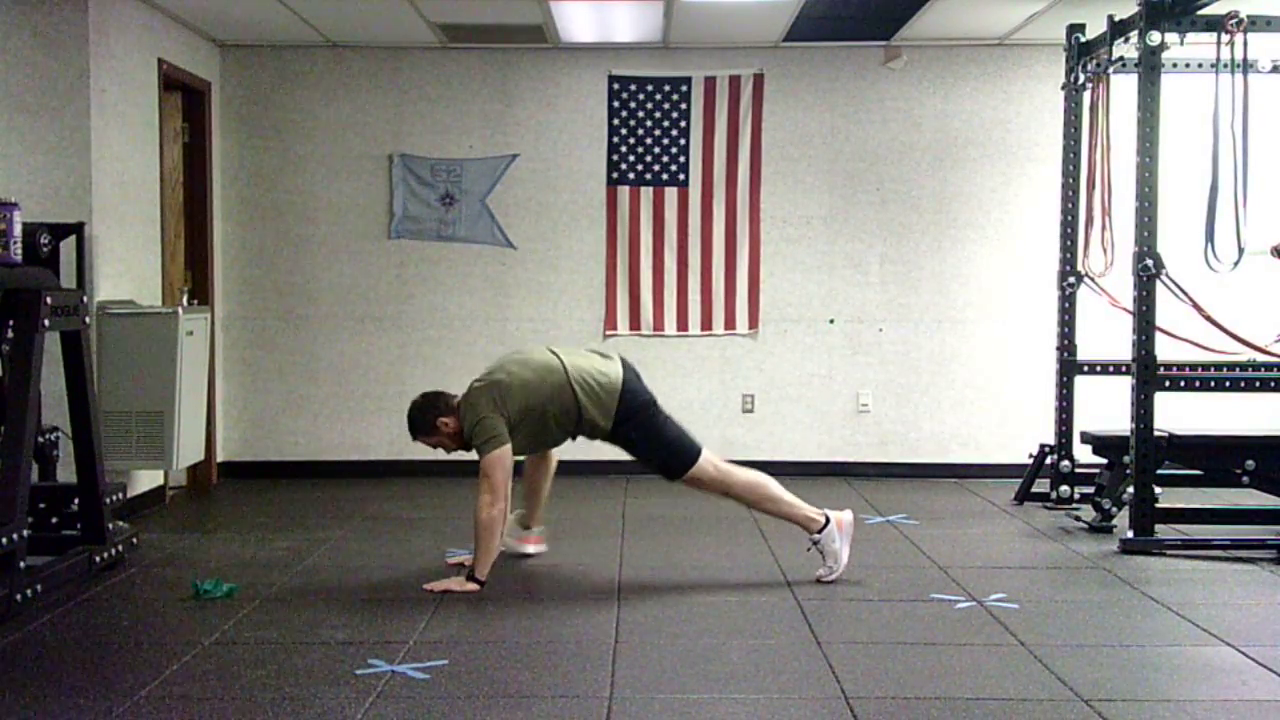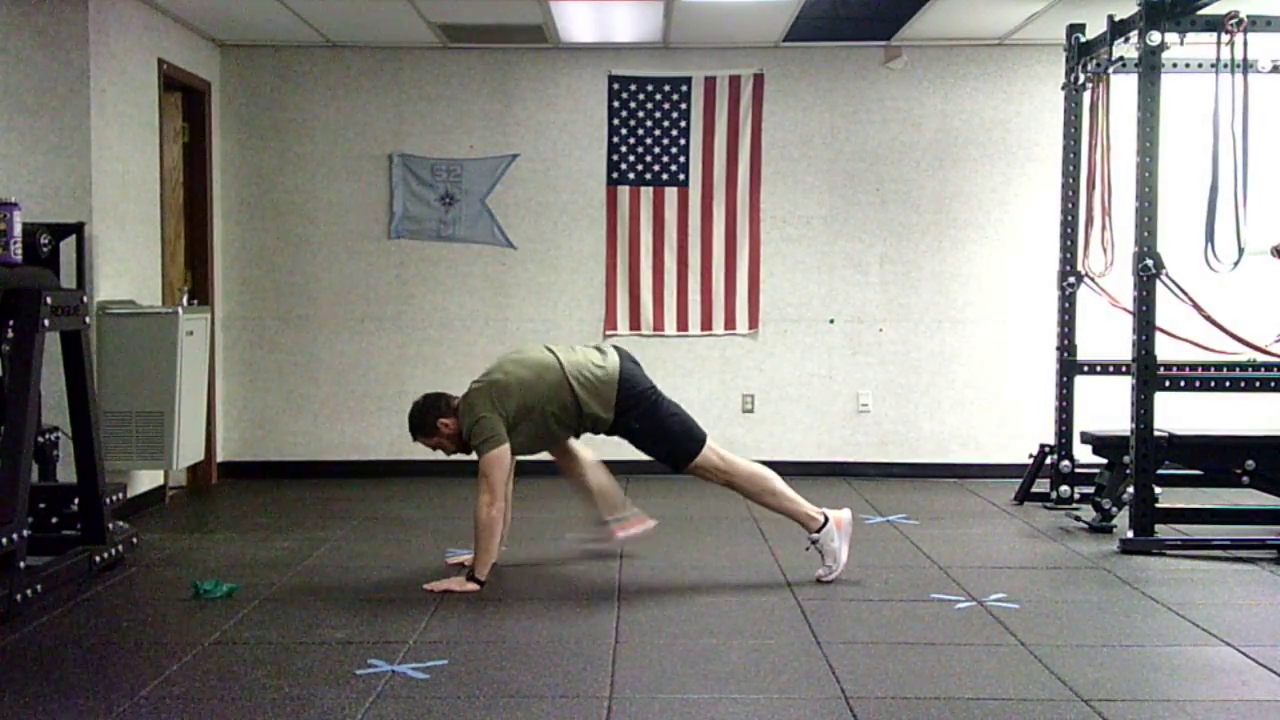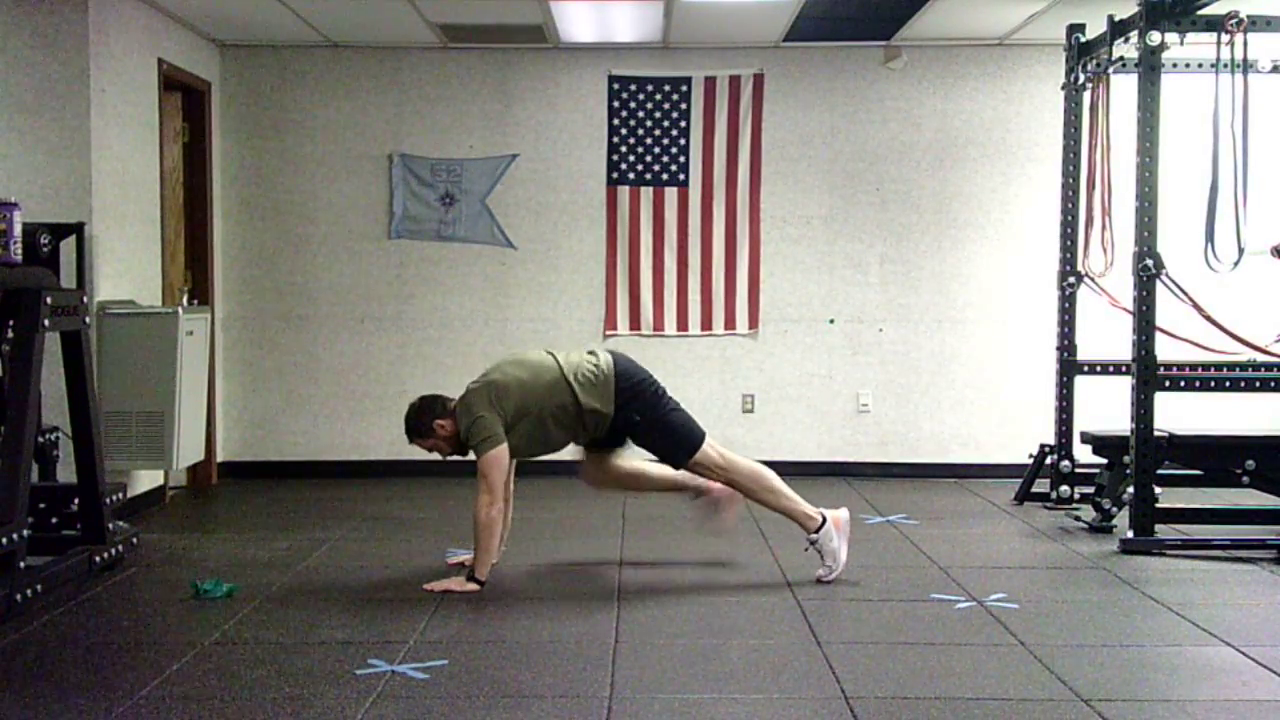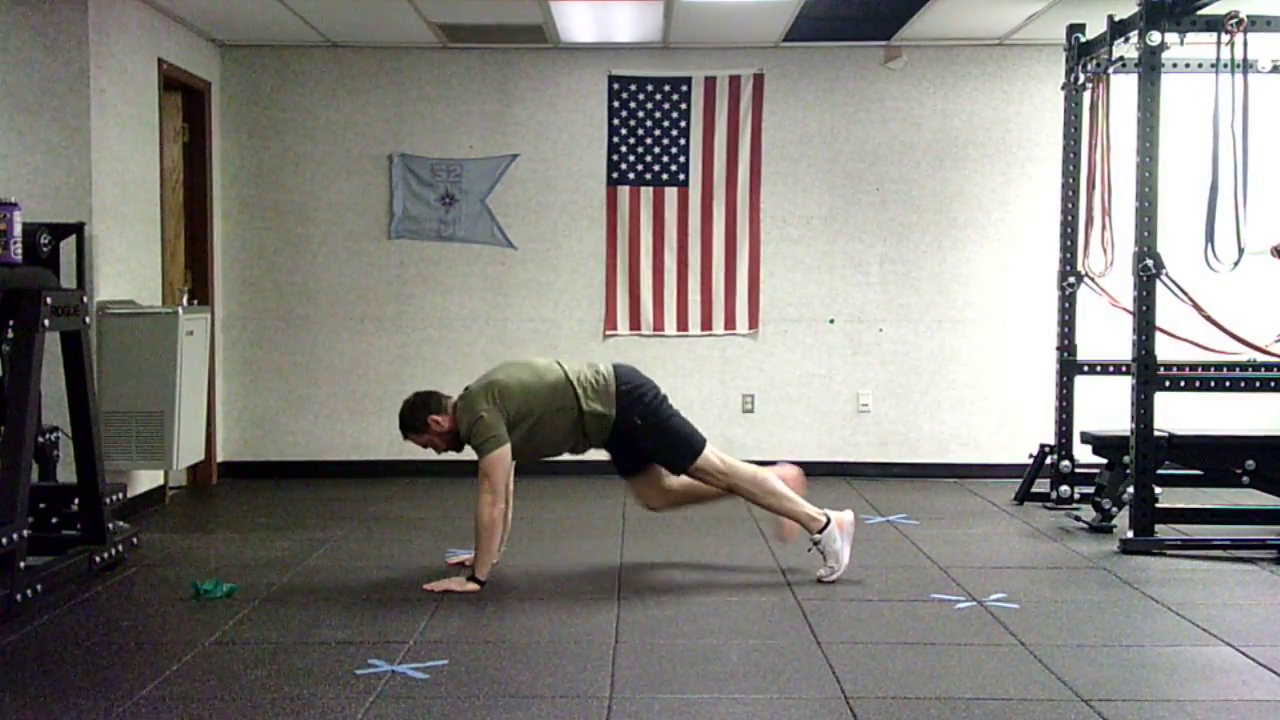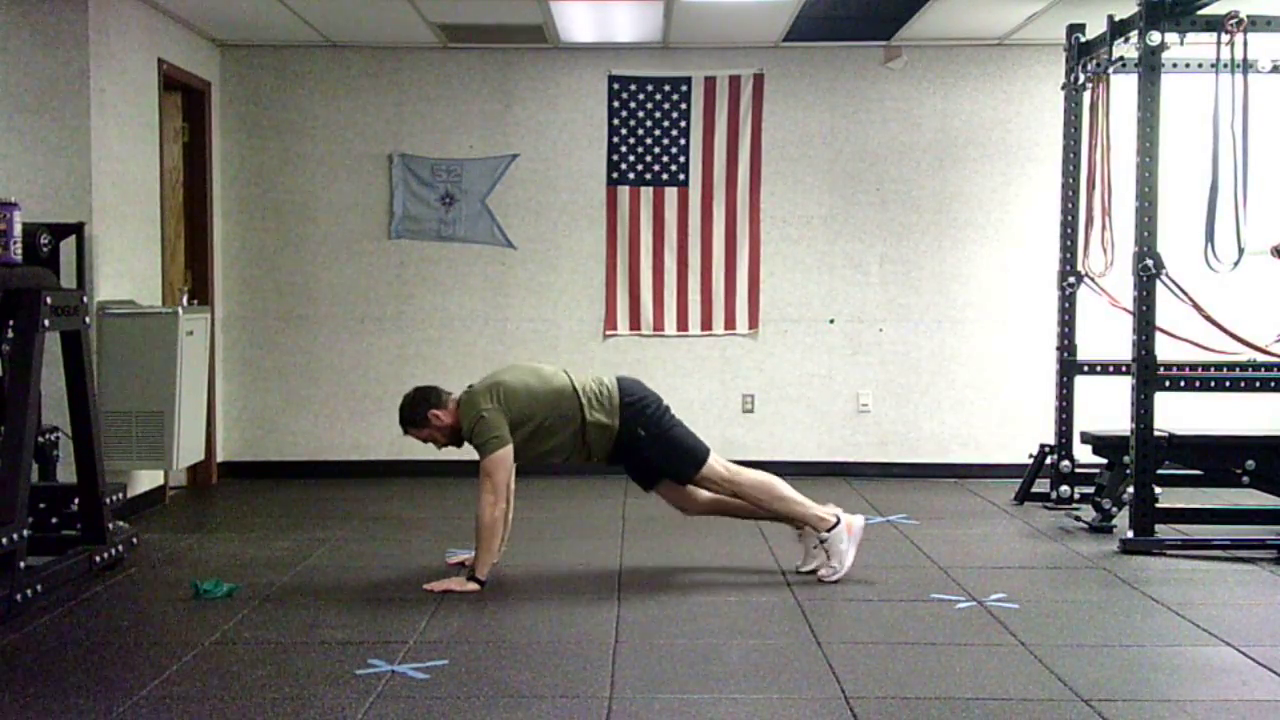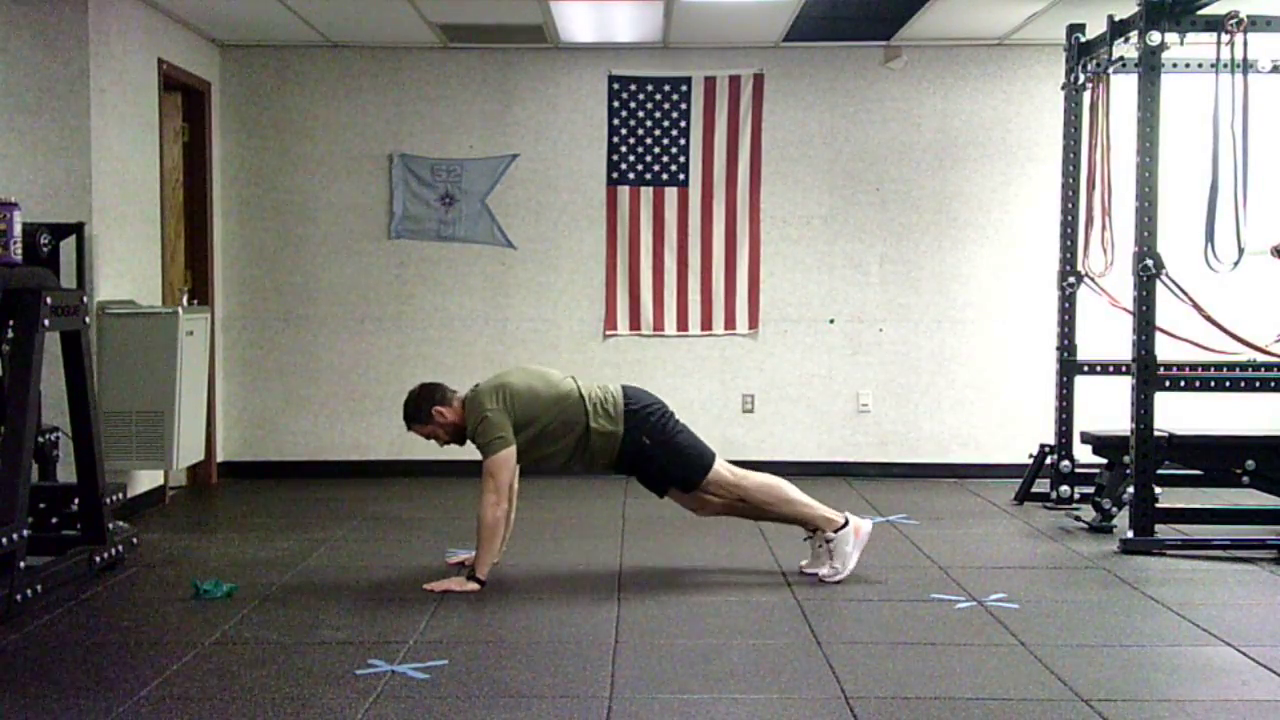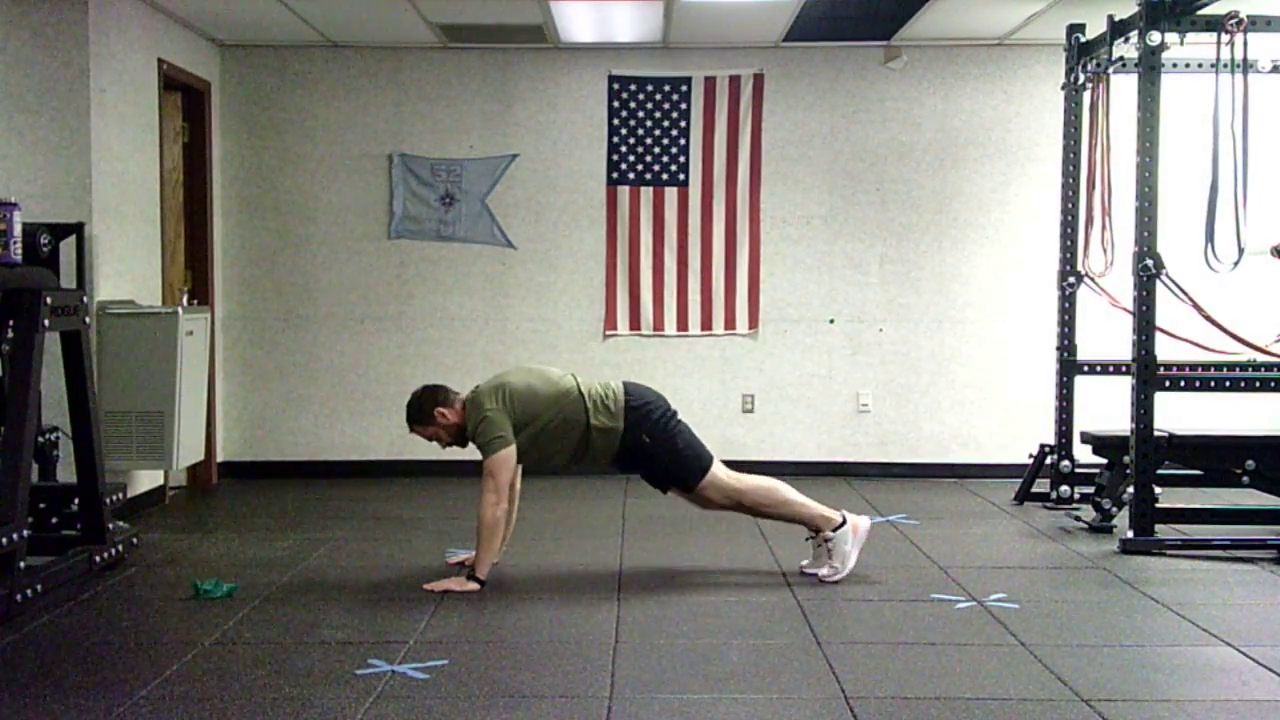
dt=0.1s
person 1, frame 1
left shoulder: (480, 415)
right shoulder: (485, 397)
left elbow: (491, 495)
right elbow: (500, 488)
left wrist: (476, 576)
right wrist: (489, 543)
left hip: (615, 404)
right hip: (609, 374)
left knee: (713, 475)
right knee: (531, 436)
left ankle: (823, 524)
right ankle: (528, 532)
person 1, frame 2
left shoulder: (479, 416)
right shoulder: (489, 403)
left elbow: (491, 497)
right elbow: (502, 491)
left wrist: (476, 576)
right wrist: (489, 552)
left hip: (619, 393)
right hip: (608, 372)
left knee: (713, 466)
right knee: (559, 446)
left ankle: (822, 524)
right ankle: (618, 517)
person 1, frame 3
left shoulder: (477, 416)
right shoulder: (488, 405)
left elbow: (490, 497)
right elbow: (504, 490)
left wrist: (476, 576)
right wrist: (488, 554)
left hip: (617, 390)
right hip: (607, 376)
left knee: (715, 462)
right knee: (599, 470)
left ankle: (820, 524)
right ankle: (707, 488)
person 1, frame 4
left shoulder: (478, 415)
right shoulder: (484, 403)
left elbow: (492, 498)
right elbow: (504, 492)
left wrist: (475, 575)
right wrist: (490, 553)
left hip: (620, 401)
right hip: (614, 403)
left knee: (716, 470)
right knee: (658, 494)
left ankle: (826, 525)
right ankle: (776, 480)
person 1, frame 5
left shoulder: (481, 415)
right shoulder: (488, 403)
left elbow: (494, 498)
right elbow: (505, 494)
left wrist: (476, 576)
right wrist: (489, 553)
left hip: (625, 414)
right hip: (620, 416)
left knee: (721, 478)
right knee: (689, 500)
left ankle: (832, 526)
right ankle: (805, 521)
person 1, frame 6
left shoulder: (484, 414)
right shoulder: (493, 403)
left elbow: (495, 496)
right elbow: (508, 492)
left wrist: (476, 576)
right wrist: (489, 553)
left hip: (631, 424)
right hip: (625, 427)
left knee: (730, 483)
right knee: (705, 502)
left ankle: (839, 526)
right ankle: (818, 527)
person 1, frame 7
left shoulder: (485, 414)
right shoulder: (495, 403)
left elbow: (495, 496)
right elbow: (510, 491)
left wrist: (476, 576)
right wrist: (489, 552)
left hip: (630, 421)
right hip: (626, 422)
left knee: (727, 487)
right knee: (712, 496)
left ankle: (838, 525)
right ankle: (819, 526)
